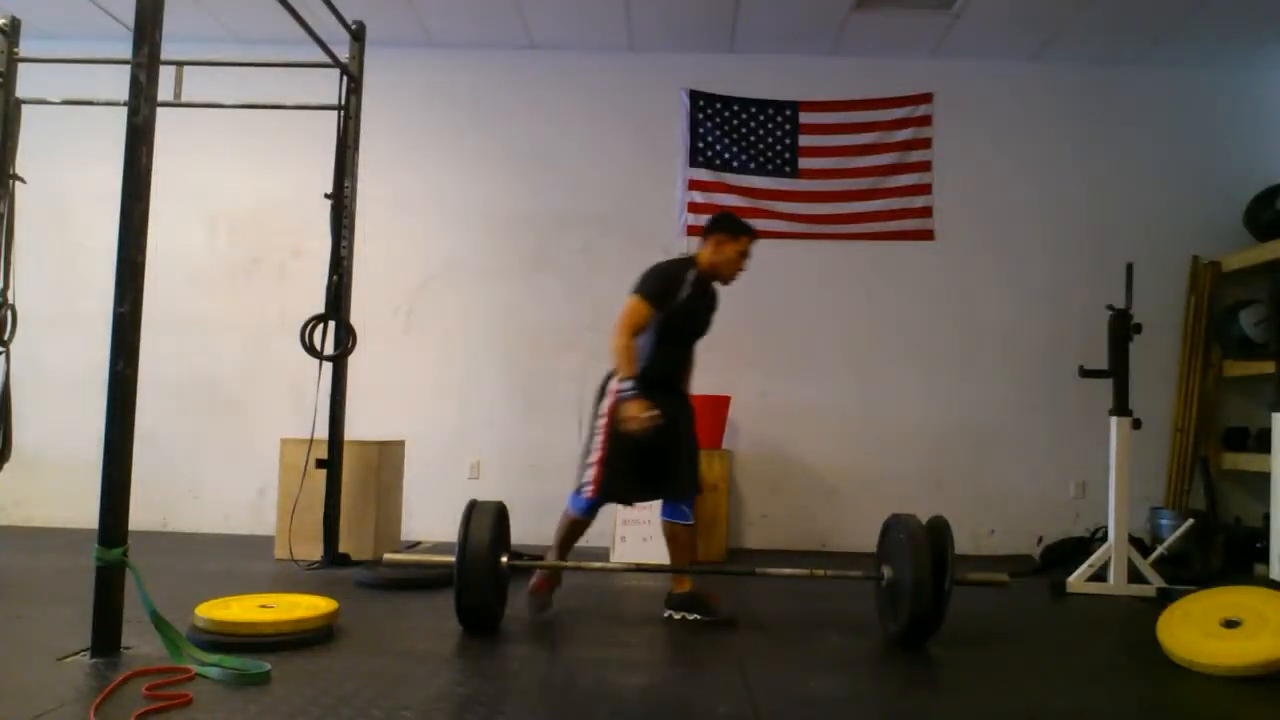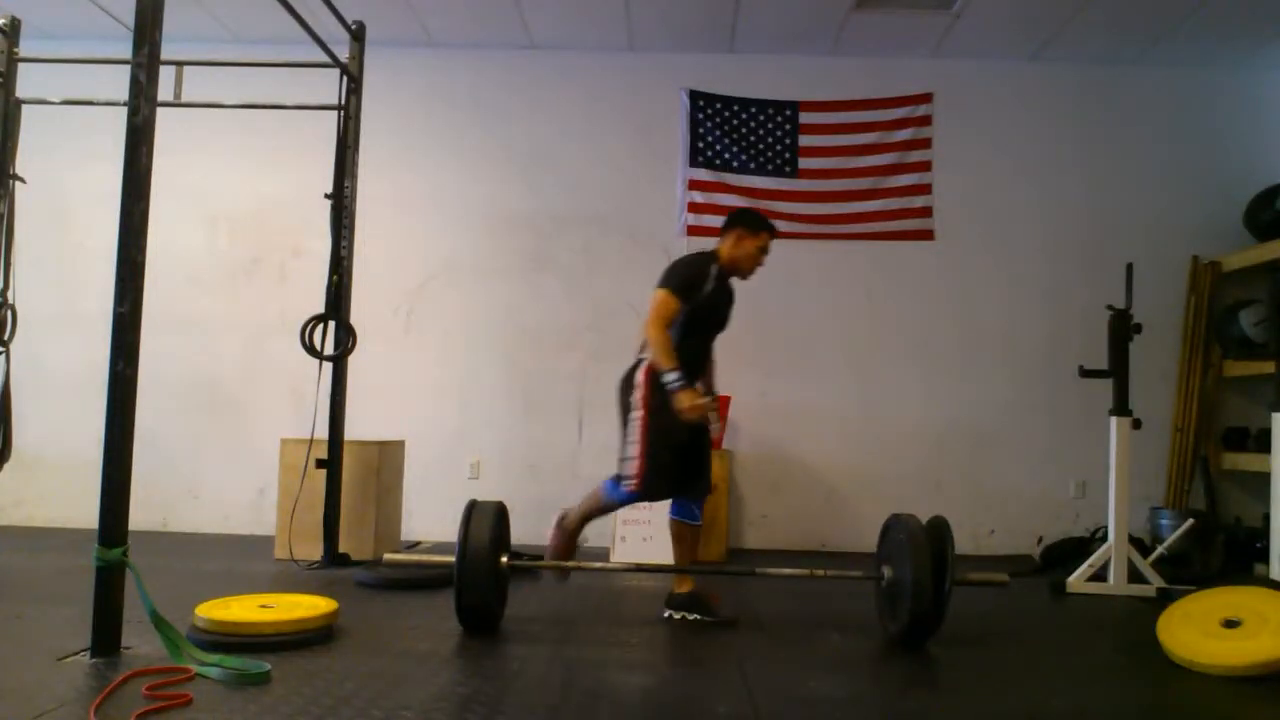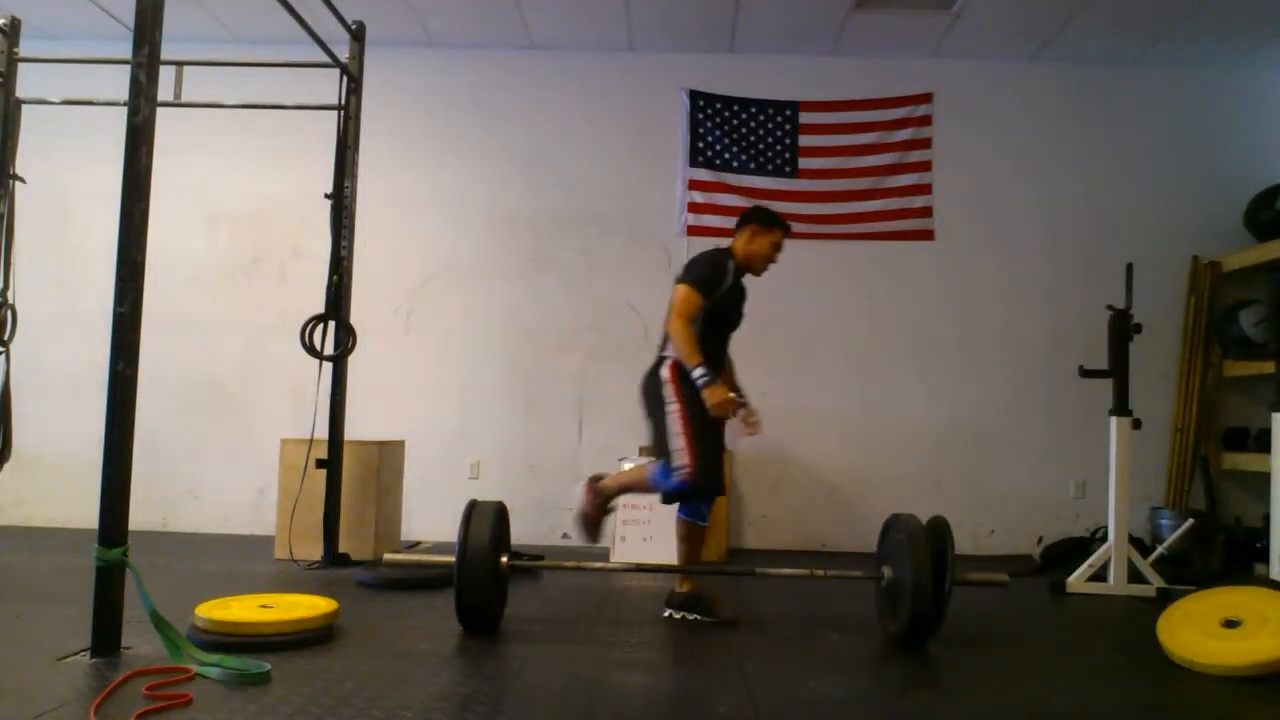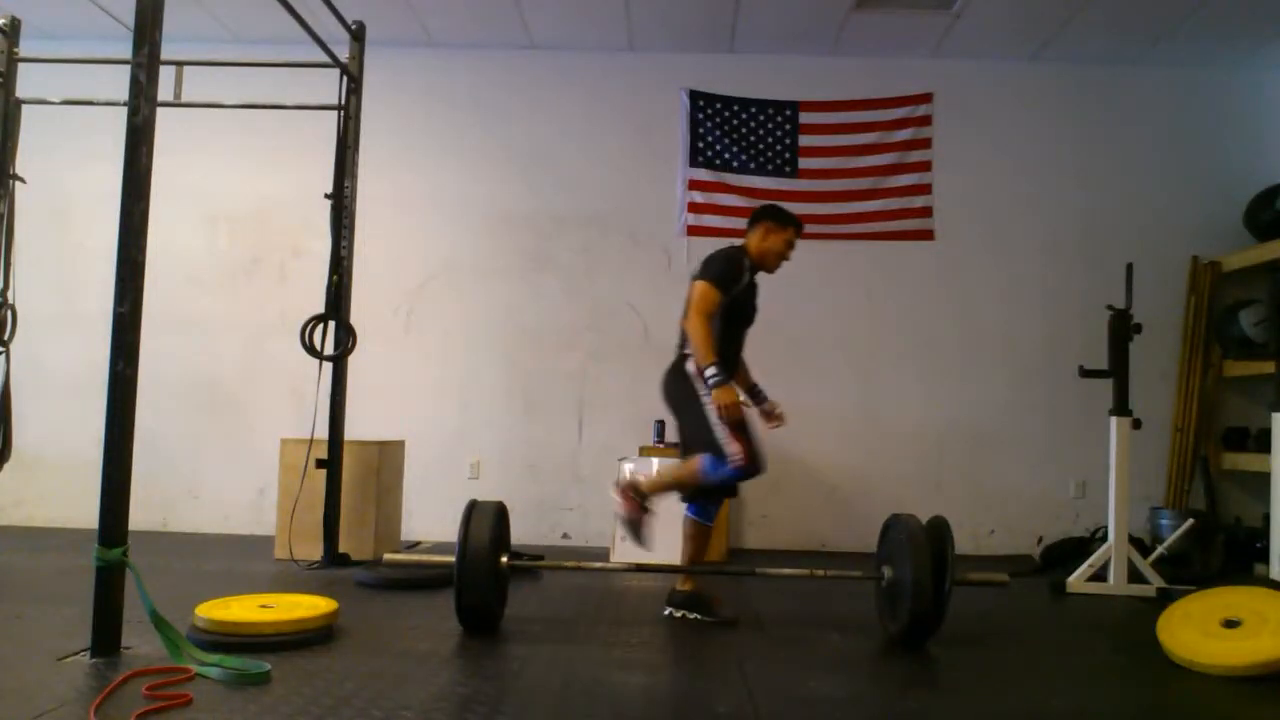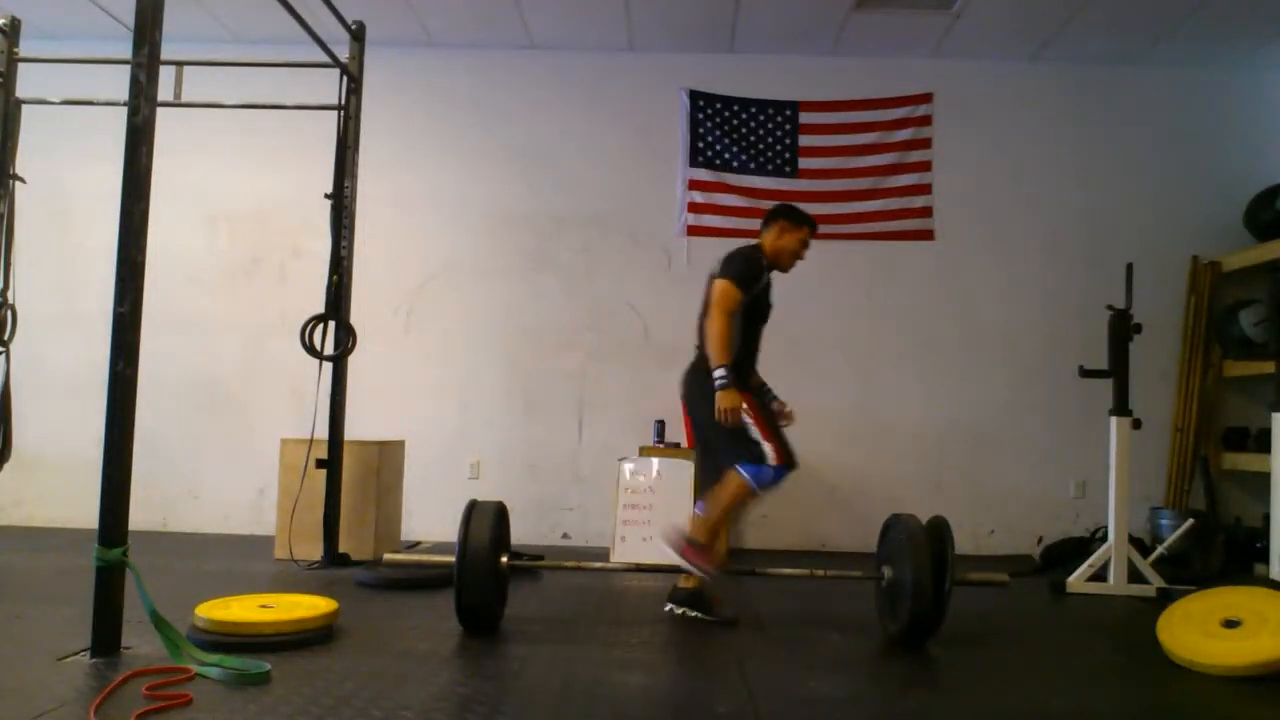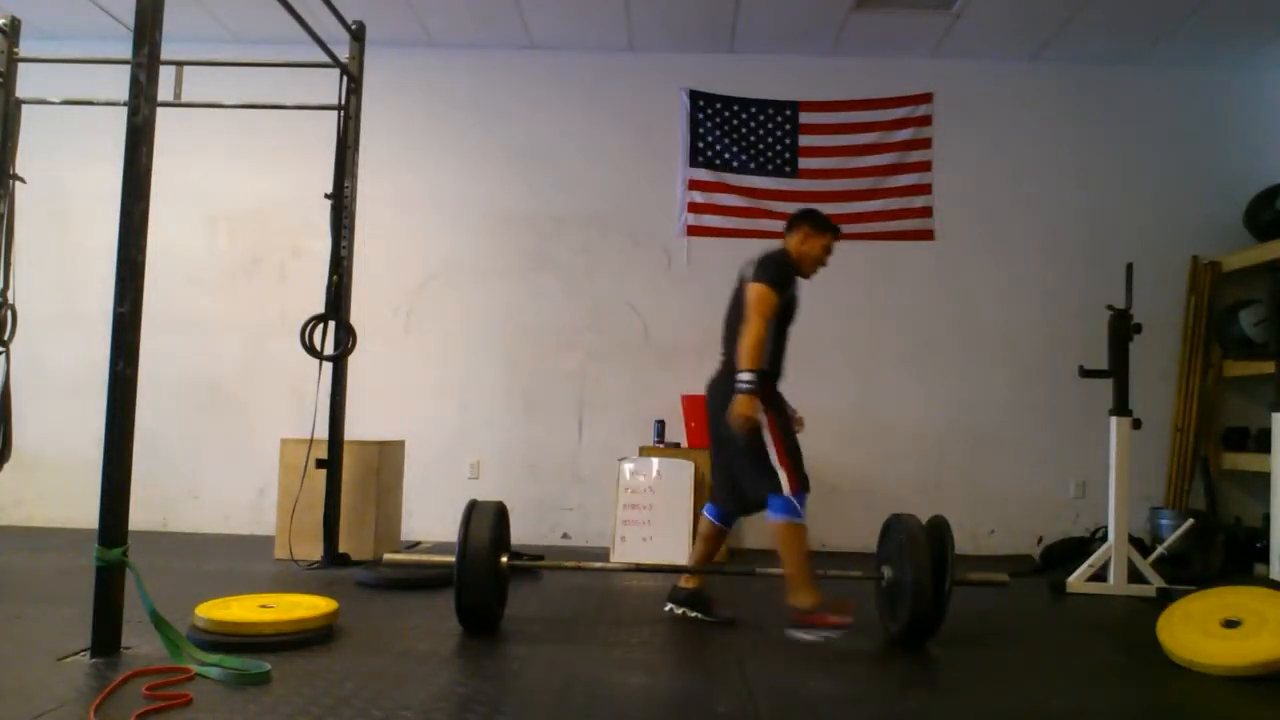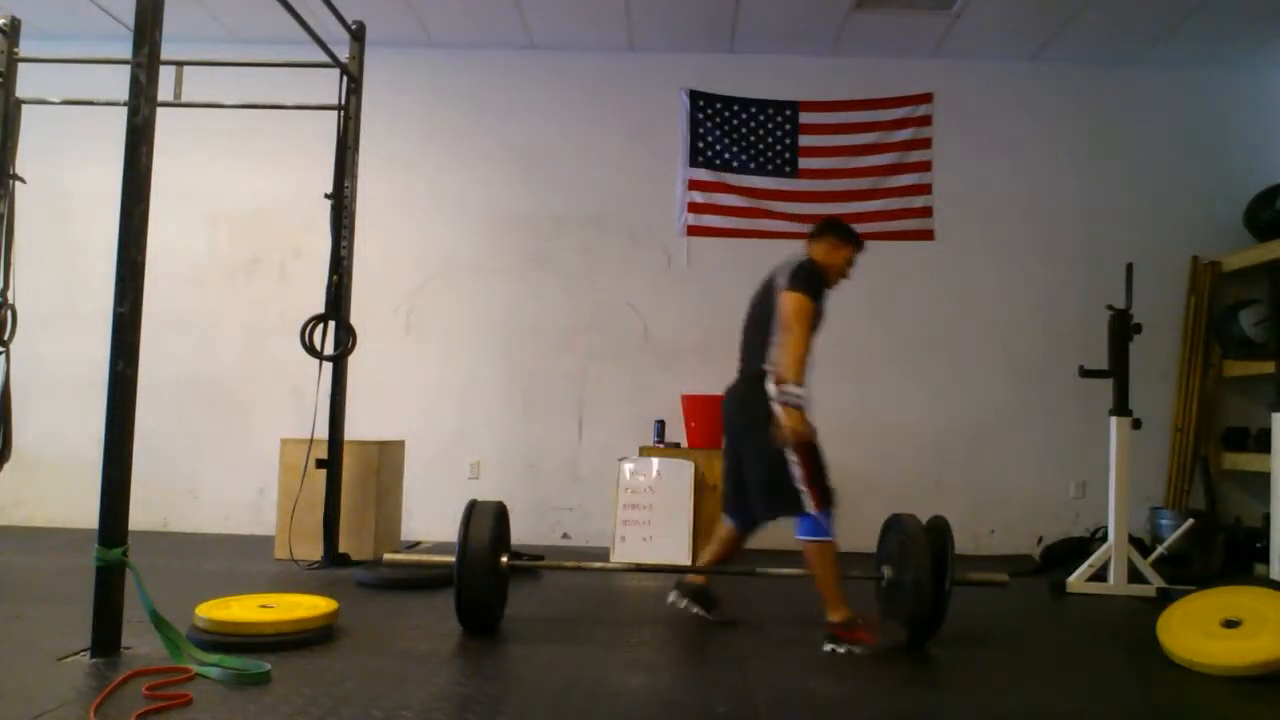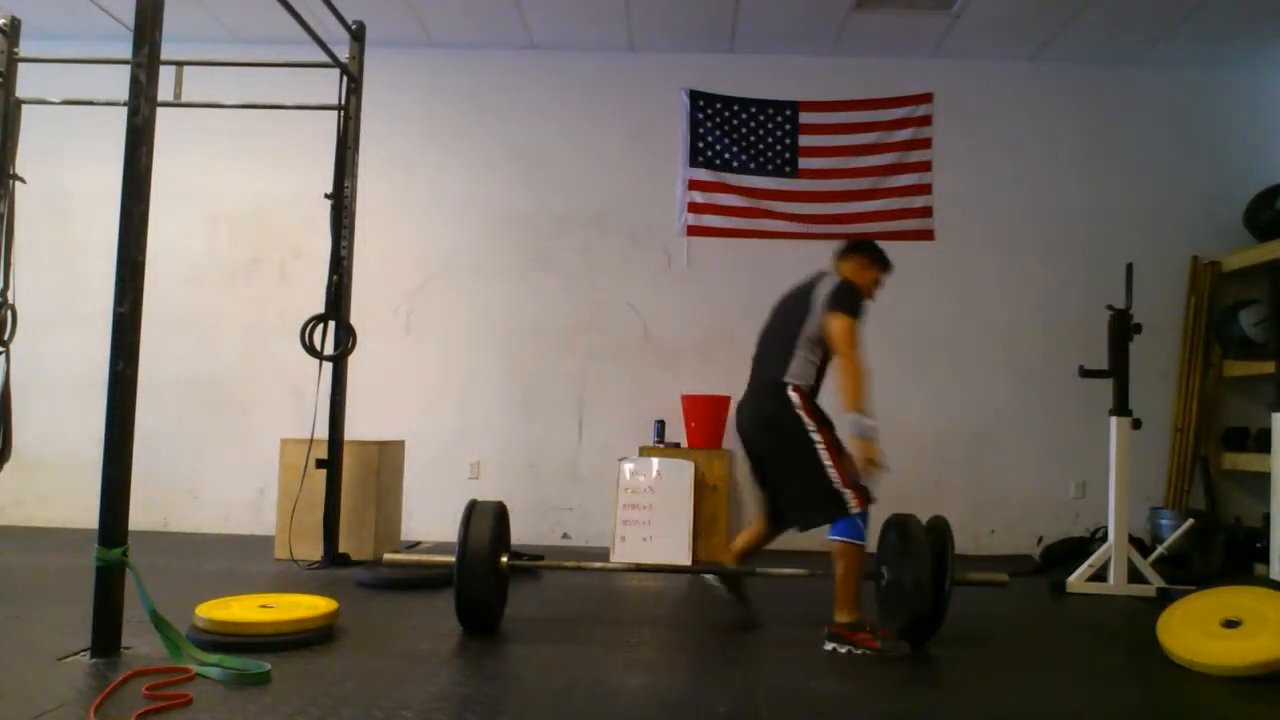
dt=0.1s
person 1, frame 1
left shoulder: (707, 295)
right shoulder: (668, 276)
right elbow: (623, 333)
left wrist: (681, 401)
right wrist: (629, 396)
left hip: (665, 400)
right hip: (632, 394)
left knee: (680, 493)
right knee: (597, 489)
left ankle: (682, 592)
right ankle: (551, 568)
person 1, frame 2
left shoulder: (724, 289)
right shoulder: (692, 269)
right elbow: (655, 325)
left wrist: (710, 398)
right wrist: (678, 386)
left hip: (685, 393)
right hip: (653, 385)
left knee: (692, 492)
right knee: (634, 484)
left ankle: (683, 592)
right ankle: (570, 524)
person 1, frame 3
left shoulder: (735, 286)
right shoulder: (711, 265)
right elbow: (679, 322)
left wrist: (740, 401)
right wrist: (708, 381)
left hip: (699, 391)
right hip: (674, 378)
left knee: (699, 489)
right knee: (684, 472)
left ankle: (685, 591)
right ankle: (603, 488)
person 1, frame 4
left shoulder: (748, 282)
right shoulder: (727, 262)
right elbow: (695, 318)
left wrist: (761, 398)
right wrist: (719, 380)
left hip: (716, 384)
right hip: (696, 376)
left knee: (711, 489)
right knee: (736, 459)
left ankle: (685, 591)
right ankle: (639, 489)
person 1, frame 5
left shoulder: (757, 274)
right shoulder: (744, 262)
right elbow: (717, 317)
left wrist: (769, 397)
right wrist: (724, 383)
left hip: (716, 384)
right hip: (715, 383)
left knee: (728, 477)
right knee: (770, 459)
left ankle: (686, 589)
right ankle: (689, 539)
person 1, frame 6
left shoulder: (776, 277)
right shoulder: (773, 265)
right elbow: (754, 321)
left wrist: (780, 406)
right wrist: (748, 389)
left hip: (736, 394)
right hip: (741, 393)
left knee: (735, 497)
right knee: (786, 486)
left ankle: (687, 589)
right ankle: (804, 605)
person 1, frame 7
left shoulder: (784, 279)
right shoulder: (805, 270)
right elbow: (793, 331)
left wrist: (789, 401)
right wrist: (792, 403)
left hip: (743, 399)
right hip: (764, 399)
left knee: (751, 505)
right knee: (813, 501)
left ankle: (694, 585)
right ankle: (839, 621)
person 1, frame 8
left shoulder: (806, 293)
right shoulder: (840, 289)
right elbow: (848, 357)
right wrist: (862, 430)
left hip: (755, 407)
right hip: (785, 405)
left knee: (786, 503)
right knee: (850, 502)
left ankle: (729, 567)
right ankle: (846, 625)
